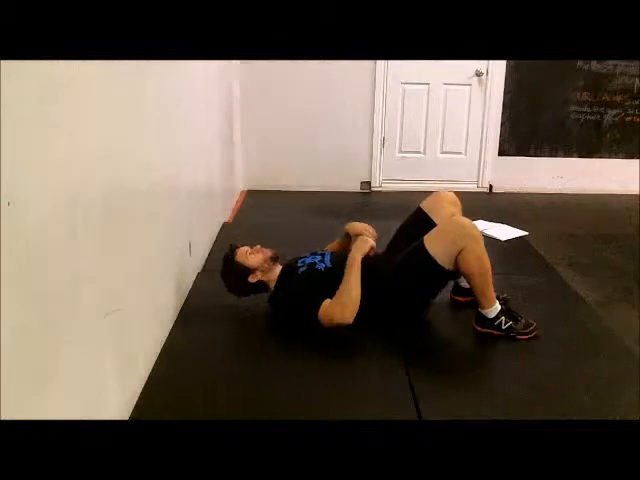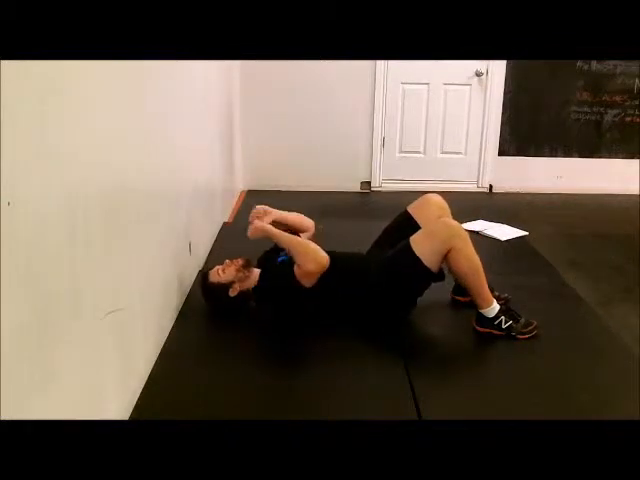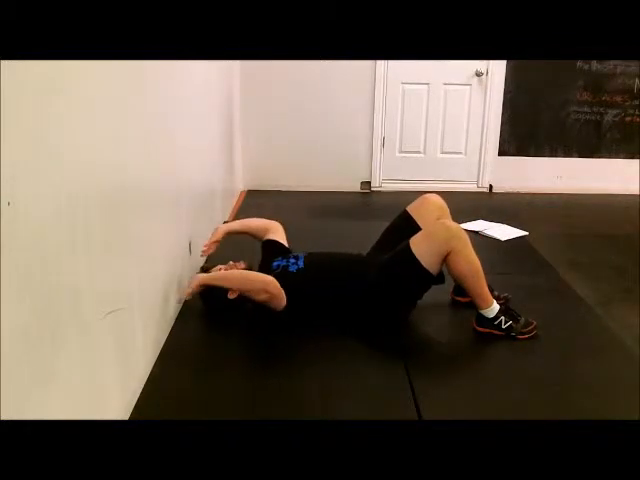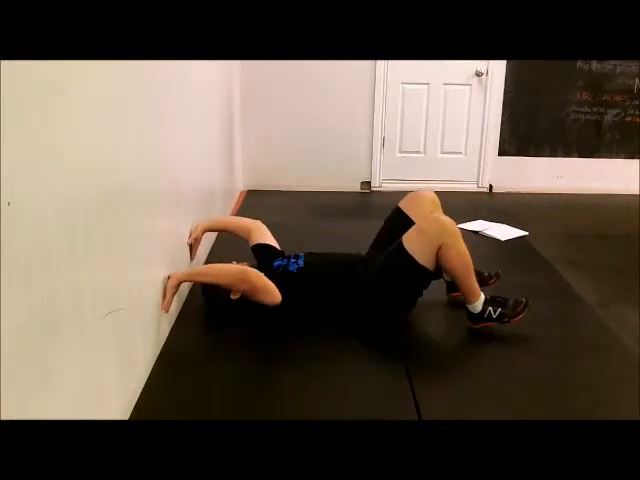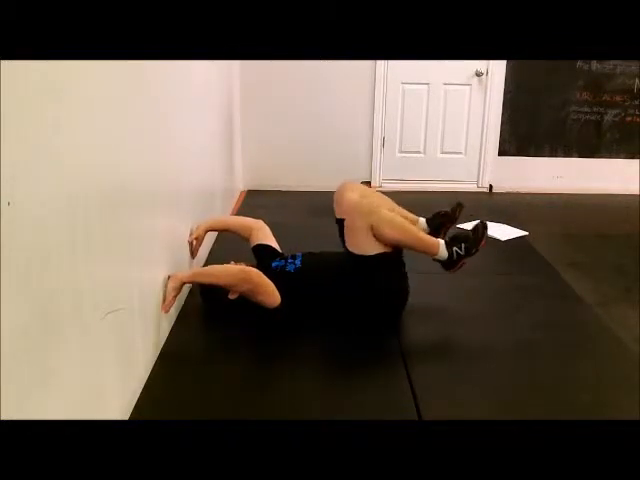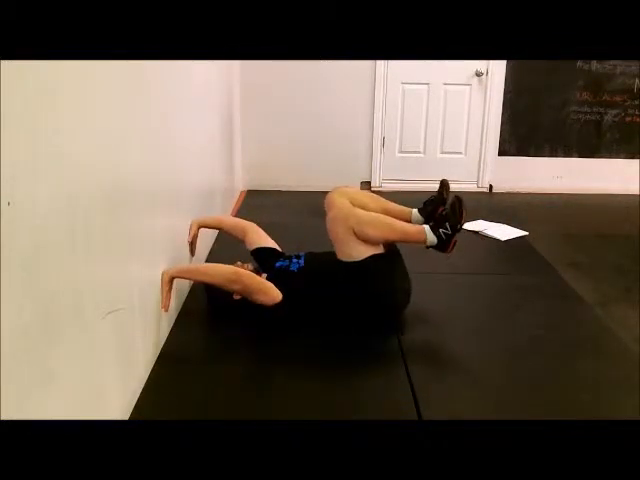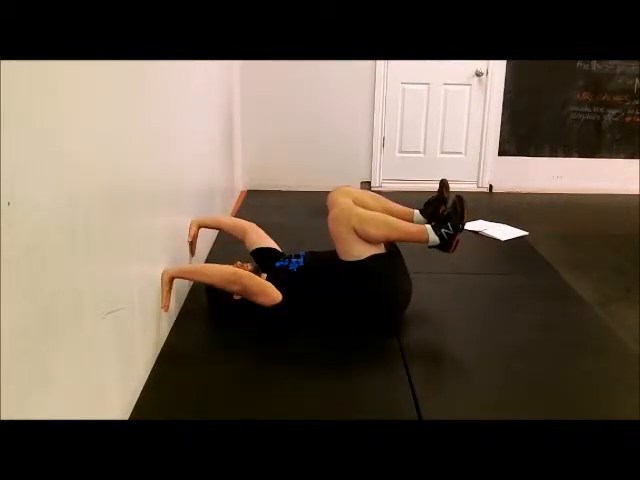
dt=0.7s
person 1, frame 1
left shoulder: (290, 270)
right shoulder: (289, 298)
right elbow: (342, 316)
left wrist: (348, 233)
right wrist: (356, 255)
left hip: (390, 263)
right hip: (397, 294)
left knee: (445, 201)
right knee: (463, 230)
left ankle: (465, 288)
right ankle: (491, 315)
person 1, frame 2
left shoulder: (269, 262)
right shoulder: (273, 292)
left elbow: (308, 227)
right elbow: (316, 262)
left wrist: (274, 216)
right wrist: (269, 229)
left hip: (373, 263)
right hip: (383, 291)
left knee: (433, 203)
right knee: (450, 231)
left ankle: (467, 288)
right ankle: (491, 315)
person 1, frame 3
left shoulder: (270, 263)
right shoulder: (266, 295)
left elbow: (272, 226)
right elbow: (268, 286)
left wrist: (225, 228)
right wrist: (205, 279)
left hip: (373, 265)
right hip: (381, 293)
left knee: (432, 204)
right knee: (449, 232)
left ankle: (467, 286)
right ankle: (491, 315)
person 1, frame 4
left shoulder: (269, 263)
right shoulder: (267, 291)
left elbow: (254, 225)
right elbow: (243, 275)
left wrist: (204, 226)
right wrist: (182, 276)
left hip: (373, 266)
right hip: (382, 292)
left knee: (424, 200)
right knee: (440, 226)
left ankle: (459, 279)
right ankle: (480, 308)
person 1, frame 5
left shoulder: (270, 264)
right shoulder: (268, 296)
left elbow: (256, 225)
right elbow: (245, 275)
left wrist: (206, 225)
right wrist: (181, 276)
left hip: (367, 273)
right hip: (380, 291)
left knee: (349, 192)
right knee: (358, 207)
left ankle: (425, 228)
right ankle: (445, 253)
person 1, frame 6
left shoulder: (271, 265)
right shoulder: (271, 298)
left elbow: (247, 228)
right elbow: (236, 277)
left wrist: (199, 223)
right wrist: (173, 272)
left hip: (383, 279)
right hip: (381, 293)
left knee: (338, 198)
right knee: (341, 214)
left ankle: (420, 217)
right ankle: (434, 236)
person 1, frame 7
left shoulder: (271, 266)
right shoulder: (270, 296)
left elbow: (246, 228)
right elbow: (235, 278)
left wrist: (200, 222)
right wrist: (173, 272)
left hip: (380, 276)
right hip: (382, 291)
left knee: (341, 196)
right knee: (343, 214)
left ankle: (422, 218)
right ankle: (436, 236)
